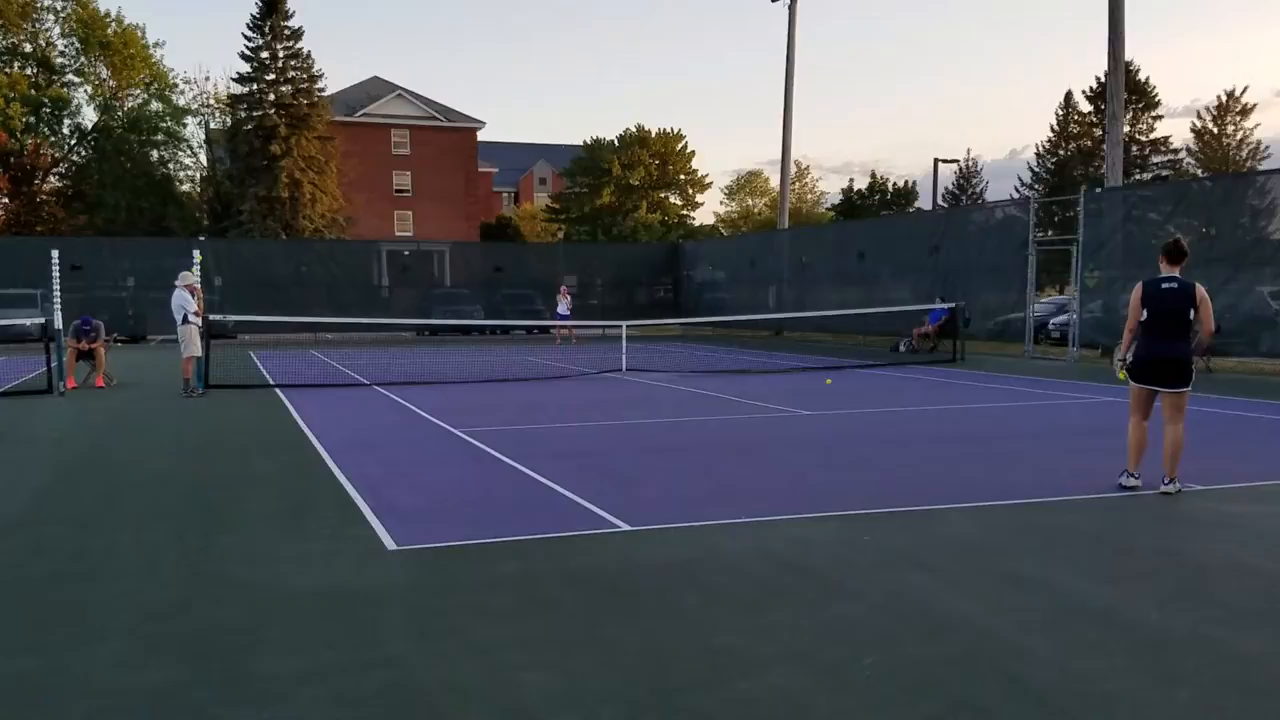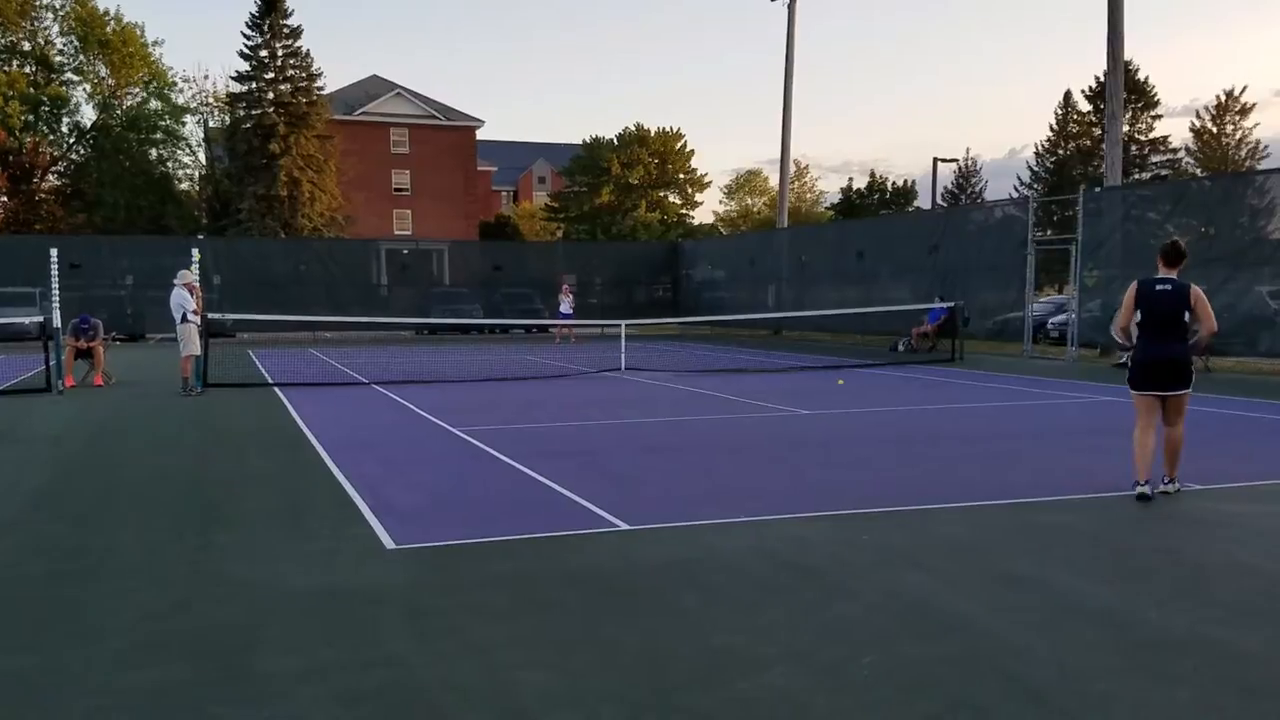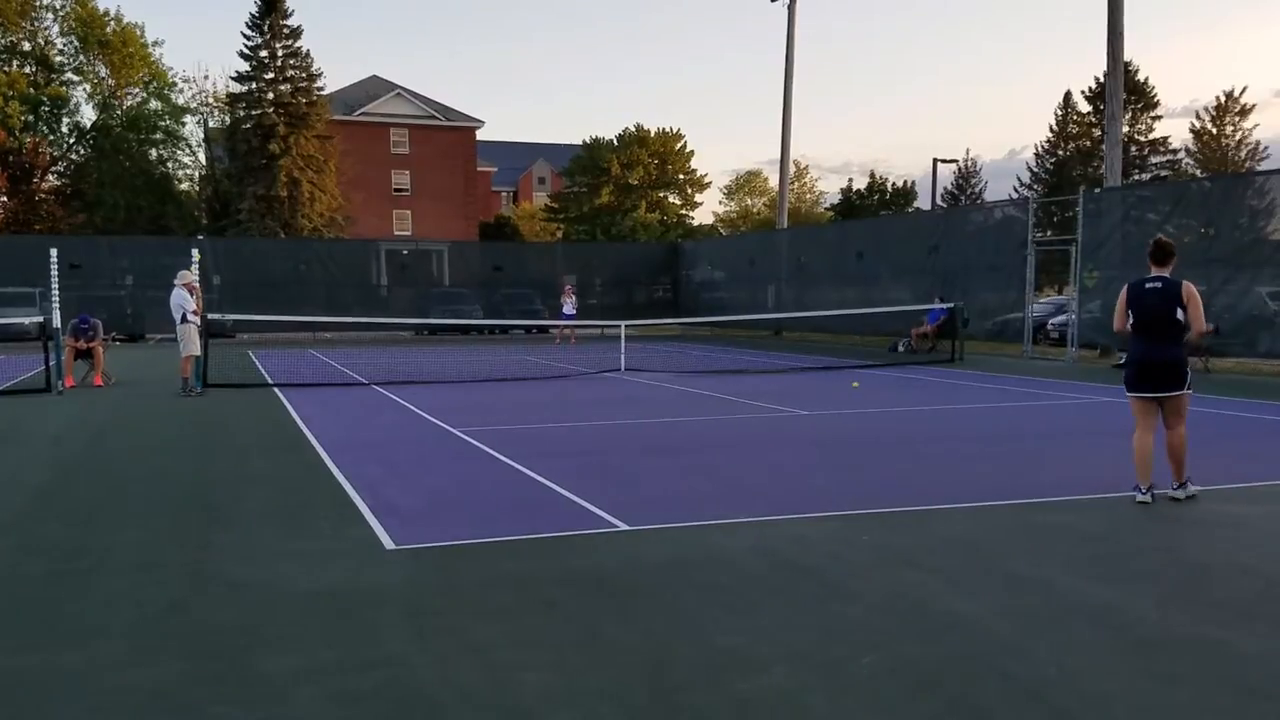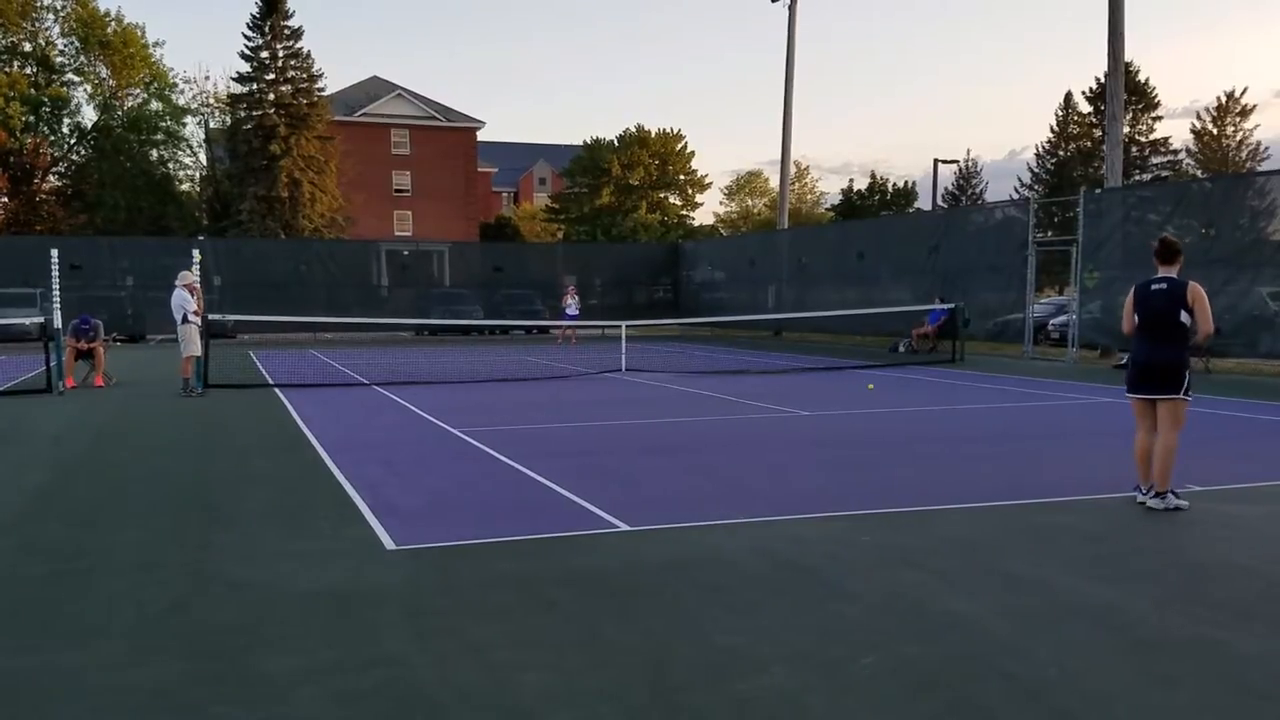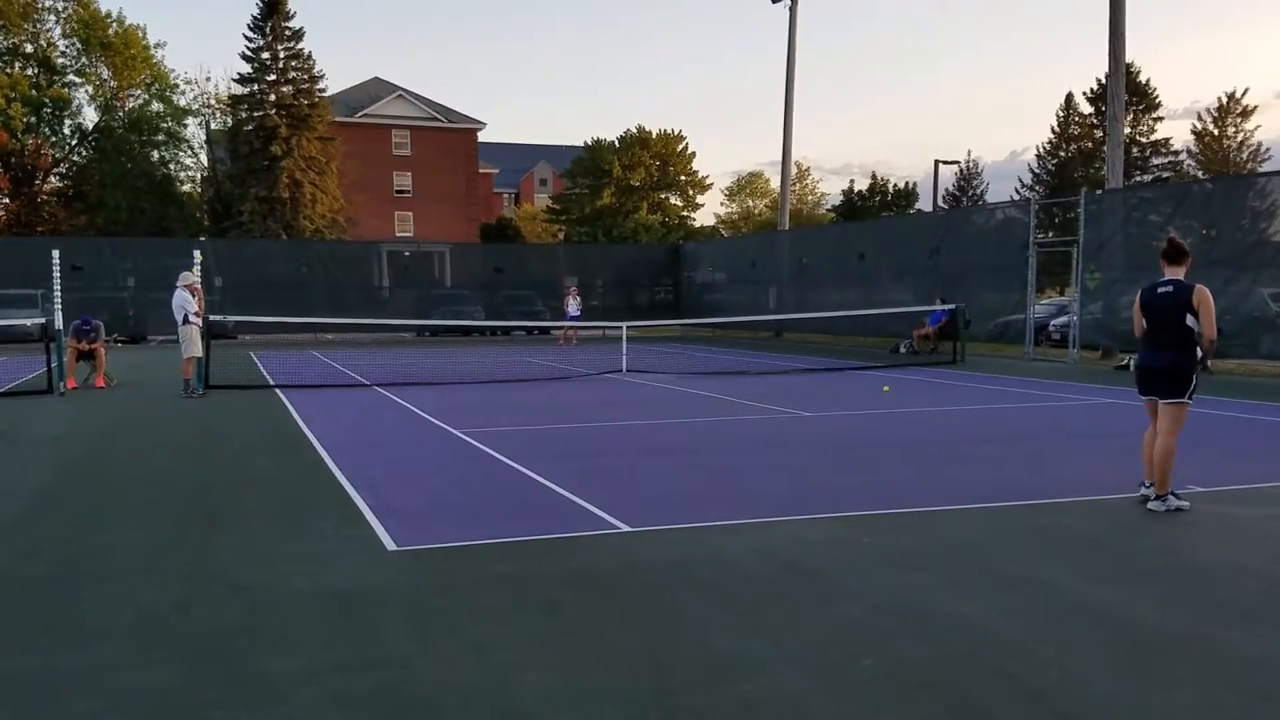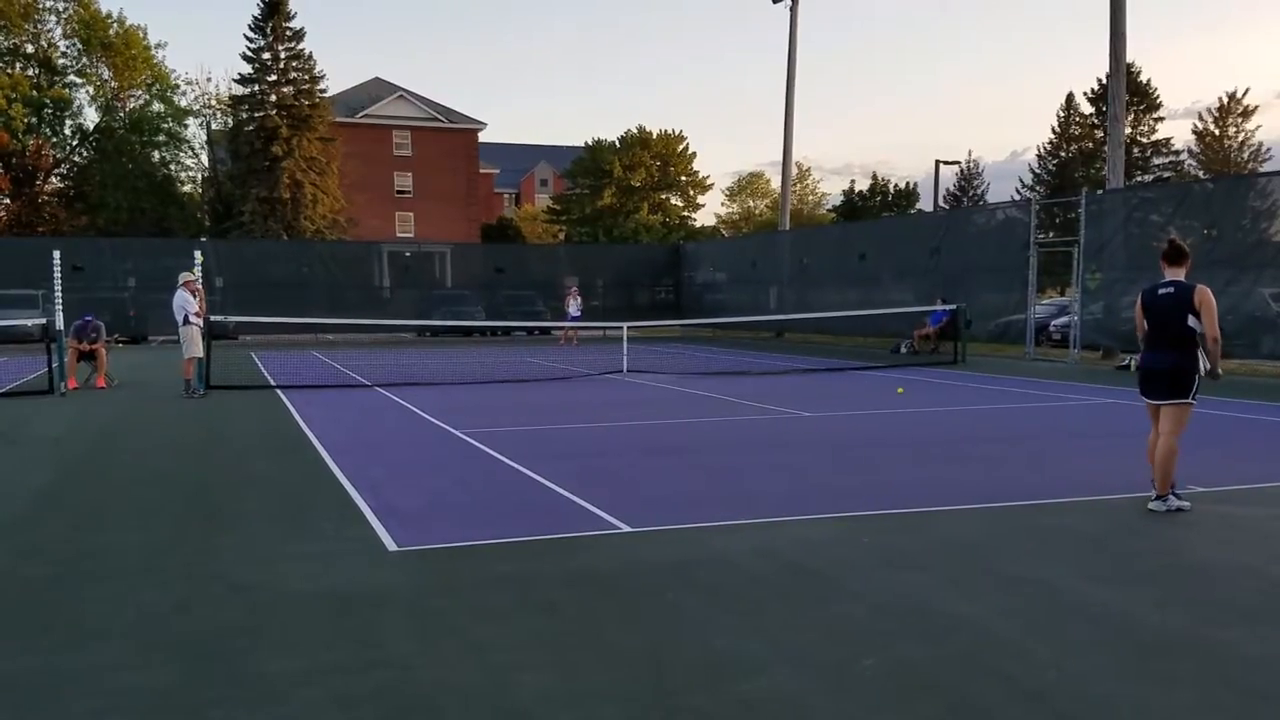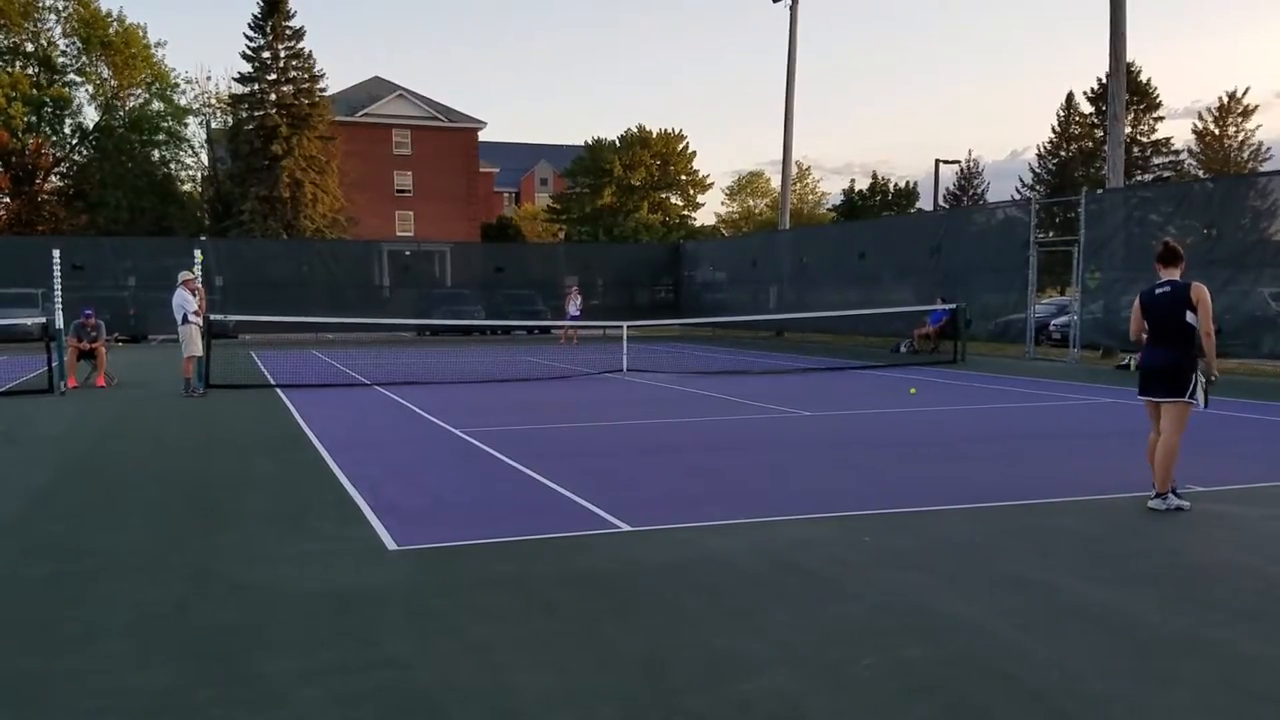
dt=0.3s
person 1, frame 1
left shoulder: (1143, 287)
right shoulder: (1196, 290)
left elbow: (1132, 328)
right elbow: (1209, 329)
left wrist: (1122, 356)
right wrist: (1192, 349)
left hip: (1146, 359)
right hip: (1179, 361)
left knee: (1138, 418)
right knee: (1174, 422)
left ankle: (1131, 473)
right ankle: (1169, 480)
person 1, frame 2
left shoulder: (1137, 287)
right shoulder: (1192, 291)
left elbow: (1122, 325)
right elbow: (1210, 328)
left wrist: (1129, 340)
right wrist: (1190, 346)
left hip: (1144, 362)
right hip: (1178, 362)
left knee: (1145, 426)
right knee: (1174, 423)
left ankle: (1143, 482)
right ankle: (1170, 479)
person 1, frame 3
left shoulder: (1130, 289)
right shoulder: (1185, 289)
left elbow: (1118, 327)
right elbow: (1200, 329)
right wrist: (1181, 340)
left hip: (1139, 363)
right hip: (1172, 364)
left knee: (1144, 428)
right knee: (1175, 426)
left ankle: (1144, 488)
right ankle: (1180, 483)
person 1, frame 4
left shoulder: (1137, 290)
right shoulder: (1191, 289)
left elbow: (1128, 328)
right elbow: (1207, 330)
right wrist: (1188, 341)
left hip: (1141, 364)
right hip: (1173, 366)
left knee: (1144, 430)
right knee: (1169, 432)
left ankle: (1144, 488)
right ankle: (1161, 493)
person 1, frame 5
left shoulder: (1144, 294)
right shoulder: (1198, 293)
left elbow: (1140, 333)
right elbow: (1210, 337)
right wrist: (1204, 358)
left hip: (1147, 366)
right hip: (1178, 369)
left knee: (1155, 427)
right knee: (1167, 433)
left ankle: (1148, 483)
right ankle: (1161, 496)
person 1, frame 6
left shoulder: (1145, 295)
right shoulder: (1200, 293)
right elbow: (1213, 336)
right wrist: (1214, 366)
left hip: (1149, 367)
right hip: (1180, 370)
left knee: (1157, 430)
right knee: (1169, 434)
left ankle: (1160, 484)
right ankle: (1162, 496)
person 1, frame 7
left shoulder: (1144, 297)
right shoulder: (1196, 290)
left elbow: (1135, 335)
right elbow: (1207, 332)
right wrist: (1211, 368)
left hip: (1150, 366)
right hip: (1180, 368)
left knee: (1158, 430)
right knee: (1171, 433)
left ankle: (1160, 484)
right ankle: (1162, 494)
